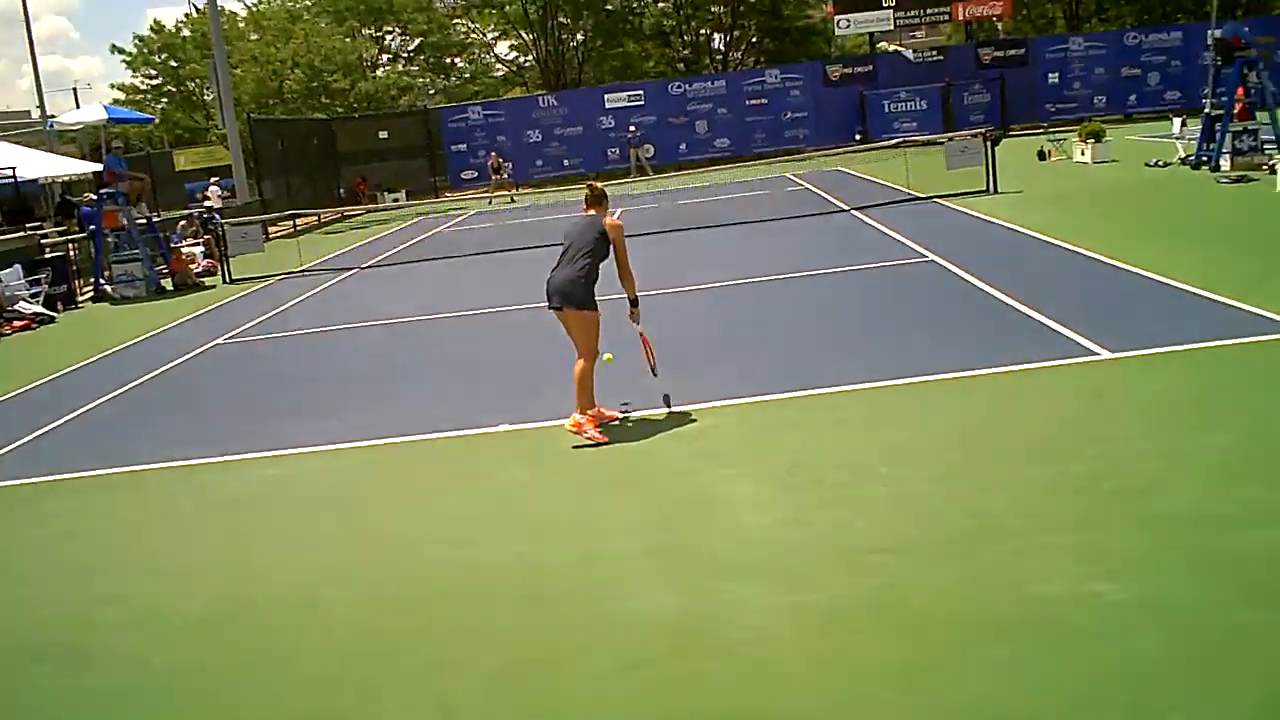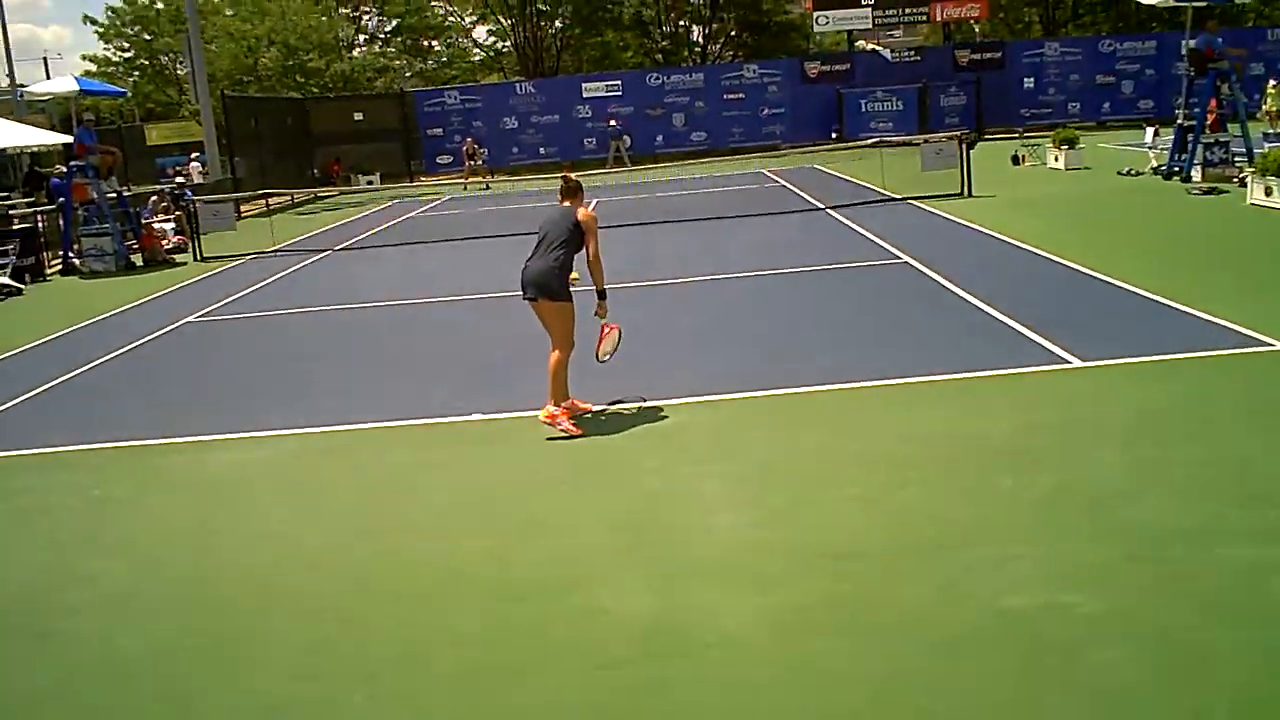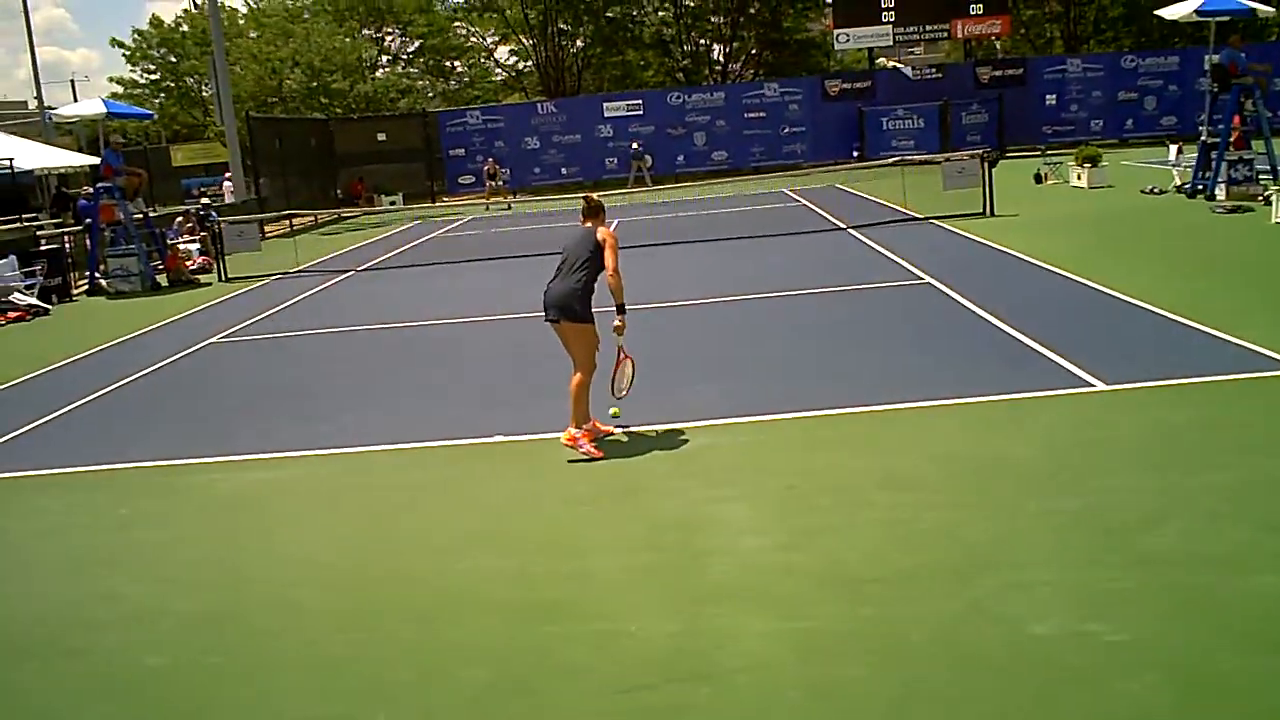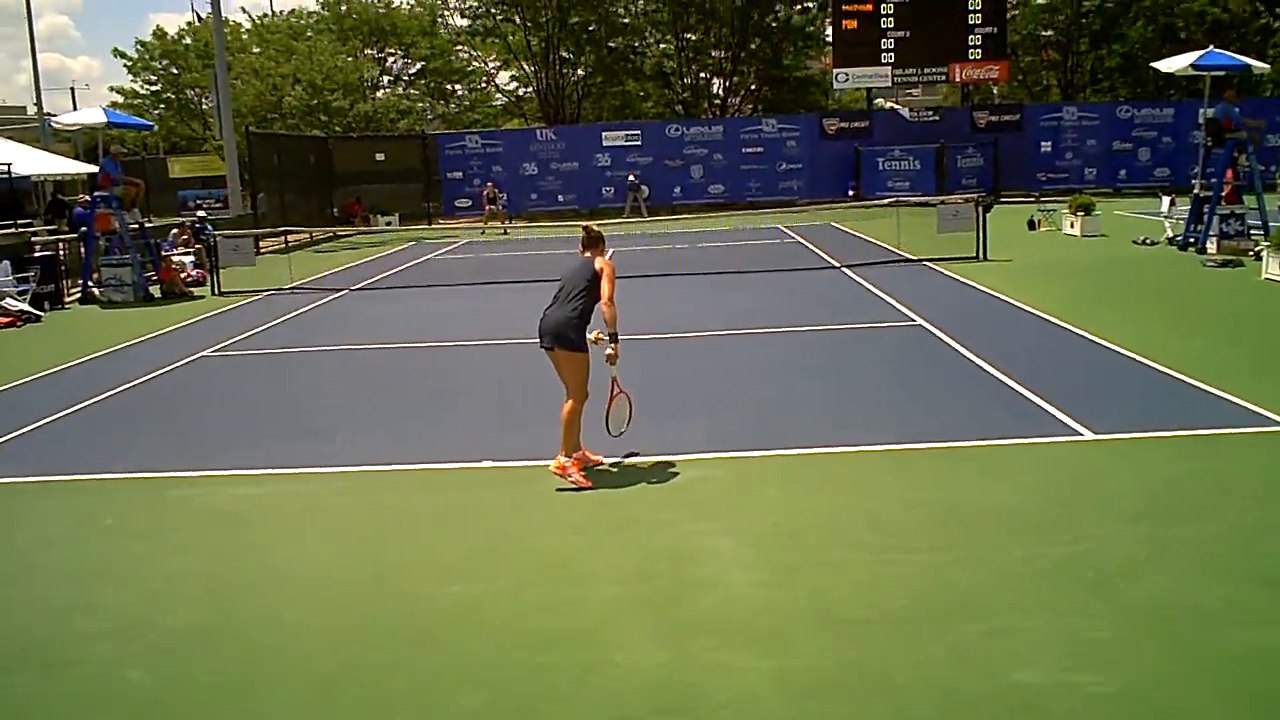
dt=0.3s
person 1, frame 1
left shoulder: (574, 226)
right shoulder: (612, 224)
right elbow: (623, 269)
left wrist: (585, 304)
right wrist: (634, 303)
left hip: (555, 285)
right hip: (576, 286)
left knee: (586, 353)
right knee: (587, 354)
left ankle: (590, 409)
right ankle: (579, 417)
person 1, frame 2
left shoulder: (550, 217)
right shoulder: (586, 215)
right elbow: (593, 259)
right wrist: (601, 297)
left hip: (530, 275)
right hip: (550, 277)
left knee: (562, 344)
right knee: (563, 346)
left ankle: (563, 401)
right ankle: (553, 408)
person 1, frame 3
left shoulder: (574, 237)
right shoulder: (606, 234)
right elbow: (611, 272)
left wrist: (589, 329)
right wrist: (620, 311)
left hip: (552, 297)
right hip: (572, 299)
left knee: (583, 366)
right knee: (584, 368)
left ankle: (585, 424)
right ankle: (574, 431)
person 1, frame 4
left shoulder: (573, 266)
right shoulder: (604, 264)
right elbow: (606, 301)
left wrist: (586, 338)
right wrist: (613, 340)
left hip: (548, 324)
right hip: (567, 327)
left knee: (576, 394)
right knee: (577, 396)
left ankle: (575, 452)
right ankle: (564, 459)
